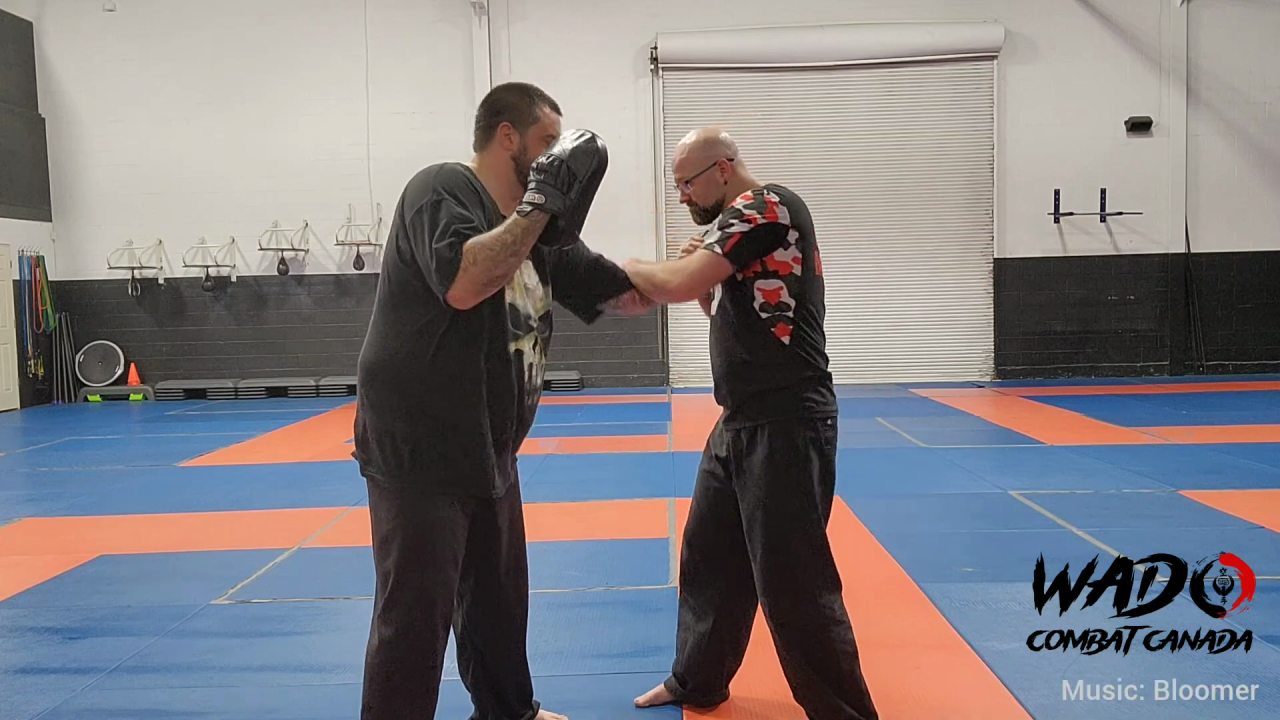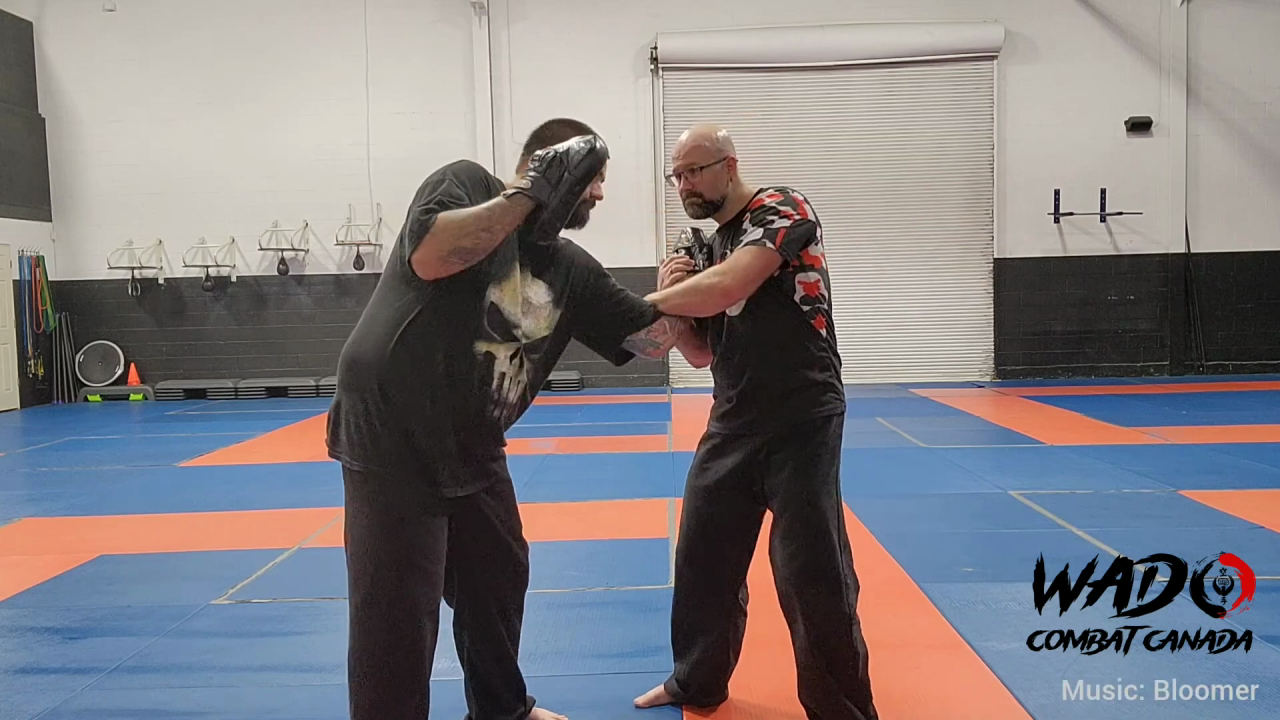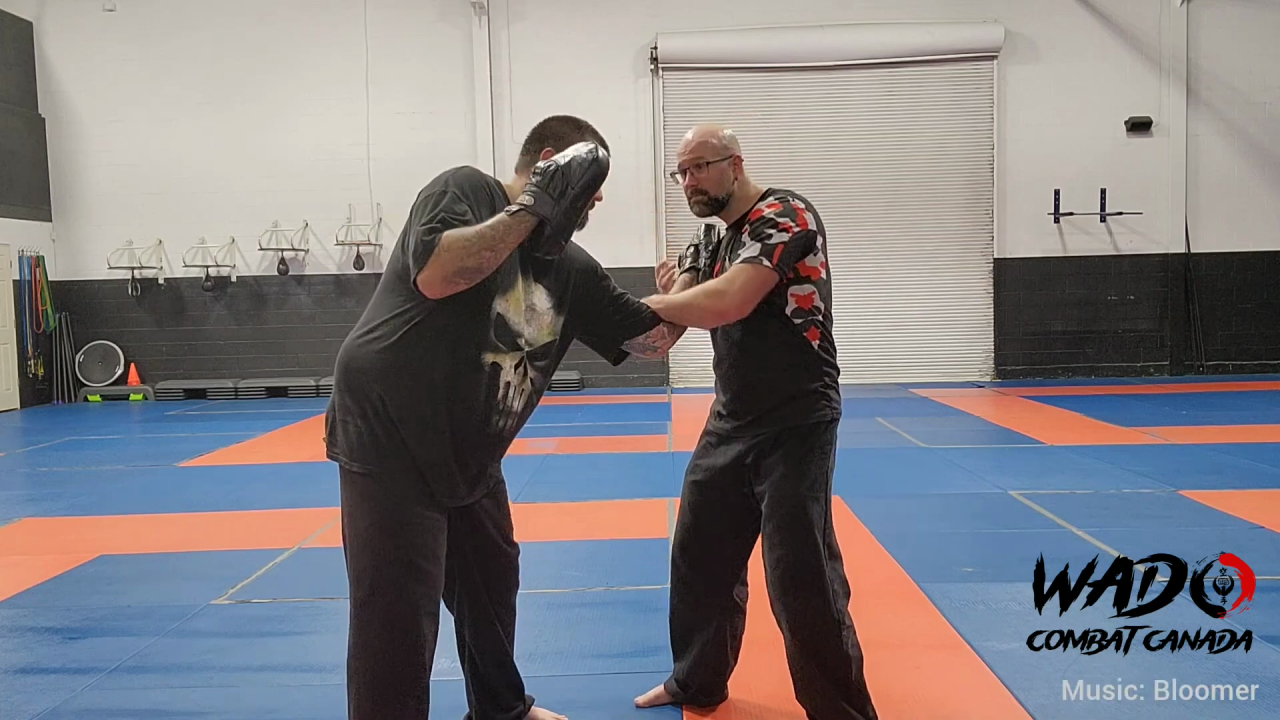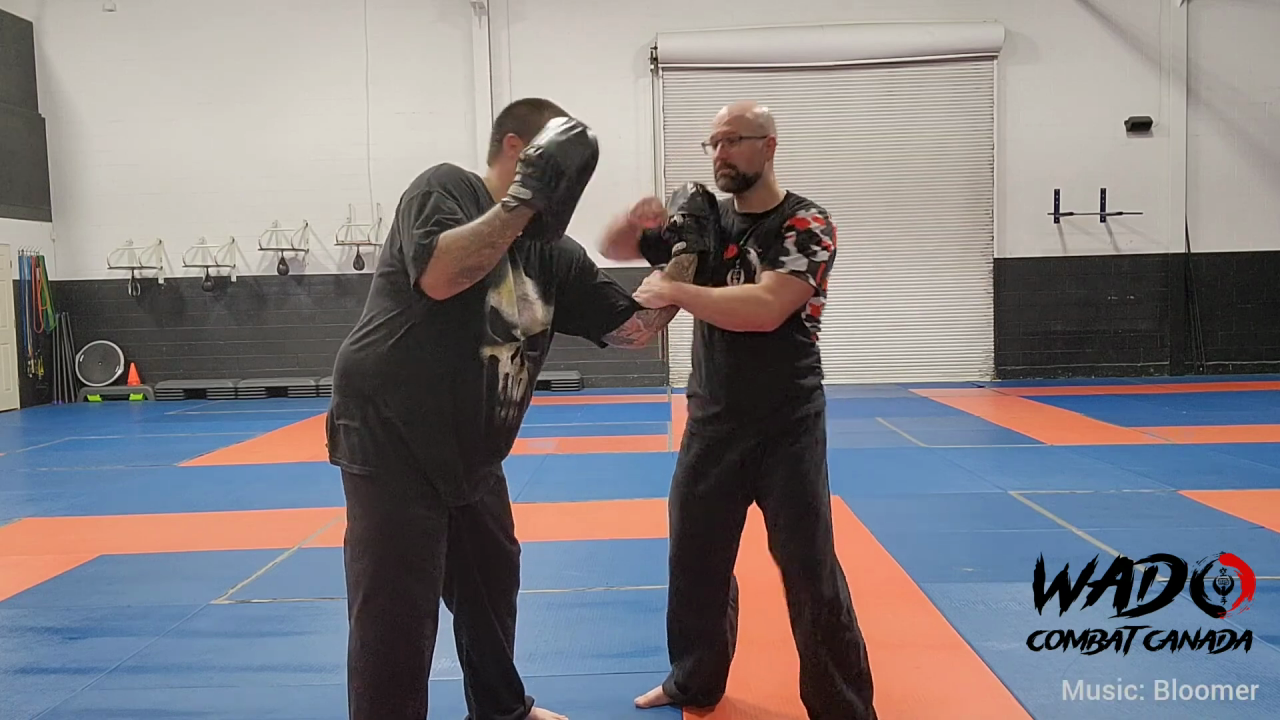
dt=0.4s
person 1, frame 1
left shoulder: (540, 230)
right shoulder: (443, 187)
left elbow: (626, 292)
right elbow: (463, 284)
right wrist: (539, 202)
left hip: (487, 449)
right hip: (418, 447)
left knee: (500, 592)
right knee: (415, 614)
person 1, frame 2
left shoulder: (572, 269)
right shoulder: (465, 182)
left elbow: (655, 334)
right elbow: (429, 257)
right wrist: (528, 195)
left hip: (472, 448)
right hip: (392, 437)
left knee: (499, 582)
right knee: (397, 616)
person 1, frame 3
left shoulder: (571, 267)
right shoulder: (465, 189)
left elbow: (648, 334)
right elbow: (436, 275)
right wrist: (531, 209)
left hip: (468, 451)
right hip: (389, 436)
left knee: (491, 585)
right knee: (396, 616)
person 1, frame 4
left shoulder: (553, 251)
right shoulder: (445, 189)
left elbow: (632, 325)
right elbow: (439, 276)
left wrist: (686, 266)
right wrist: (526, 198)
left hip: (470, 451)
right hip: (390, 441)
left knee: (492, 586)
right knee: (395, 617)
person 2, frame 1
left shoulder: (768, 206)
right shoulder: (735, 228)
left elbow: (680, 284)
left wrist: (632, 270)
right wrist: (696, 274)
left hip: (786, 423)
right hip: (741, 421)
left knee: (792, 581)
right knee: (709, 556)
person 2, frame 2
left shoulder: (781, 208)
right shoulder: (708, 246)
left elbow: (728, 288)
right elbow: (702, 353)
left wrist: (654, 300)
right wrist: (675, 298)
left hip: (801, 424)
right hip: (732, 424)
left knee: (812, 579)
right knee: (702, 560)
person 2, frame 3
left shoulder: (784, 213)
right shoulder: (717, 244)
left elbow: (730, 303)
left wrist: (659, 304)
right wrist: (679, 290)
left hip: (795, 426)
right hip: (730, 423)
left knee: (801, 578)
right knee: (698, 557)
person 2, frame 4
left shoulder: (806, 224)
left elbow: (765, 310)
right elbow: (616, 248)
left wrist: (672, 291)
right wrist: (637, 225)
left hip: (788, 427)
right hip: (713, 425)
left knee: (810, 573)
right knee: (695, 561)
